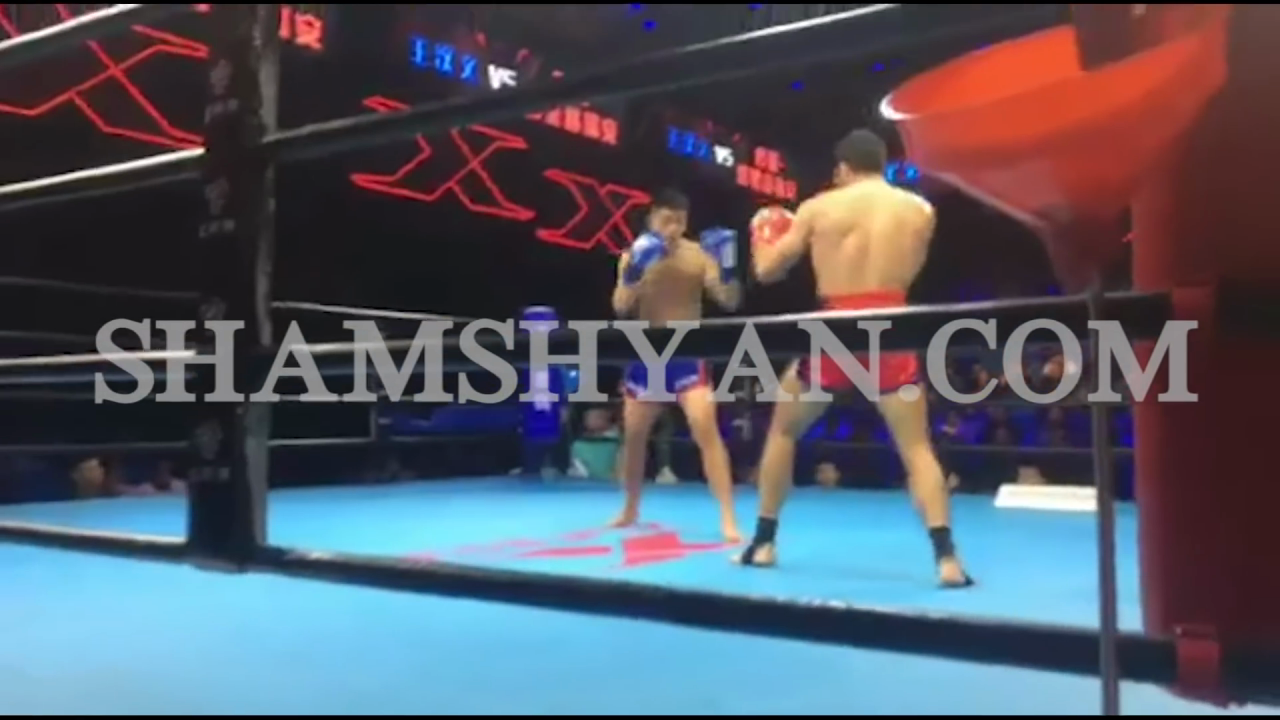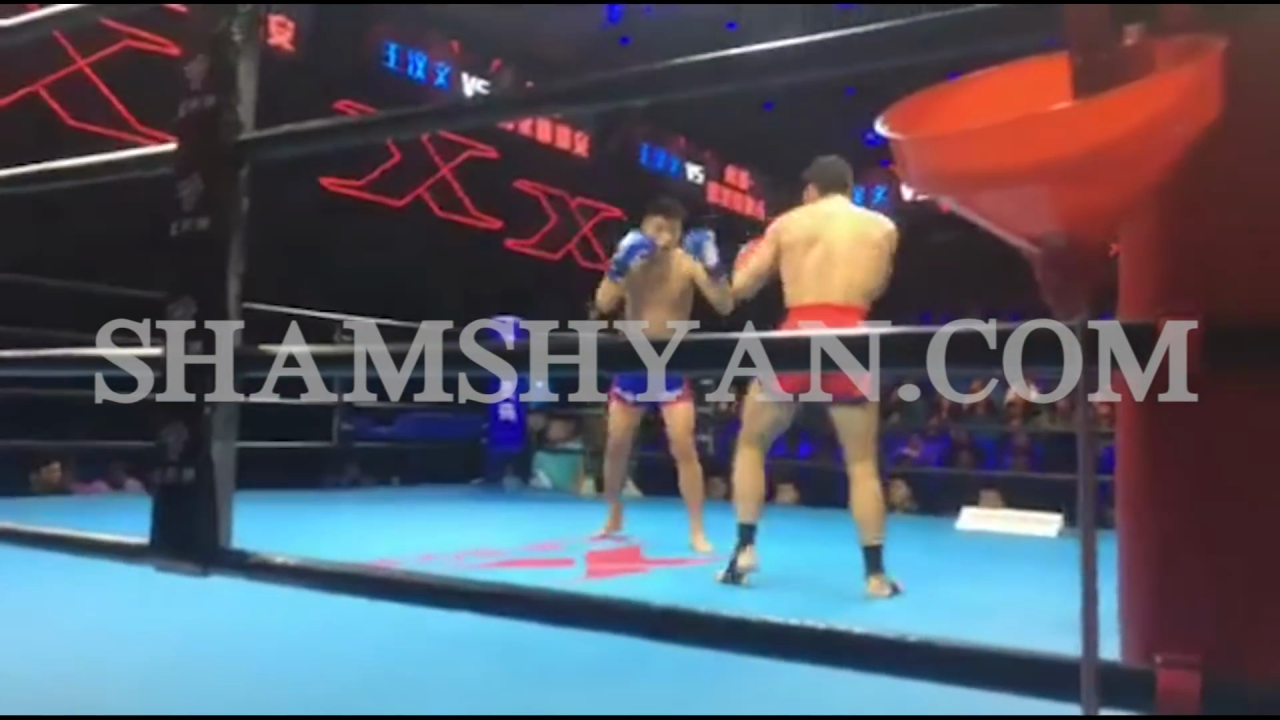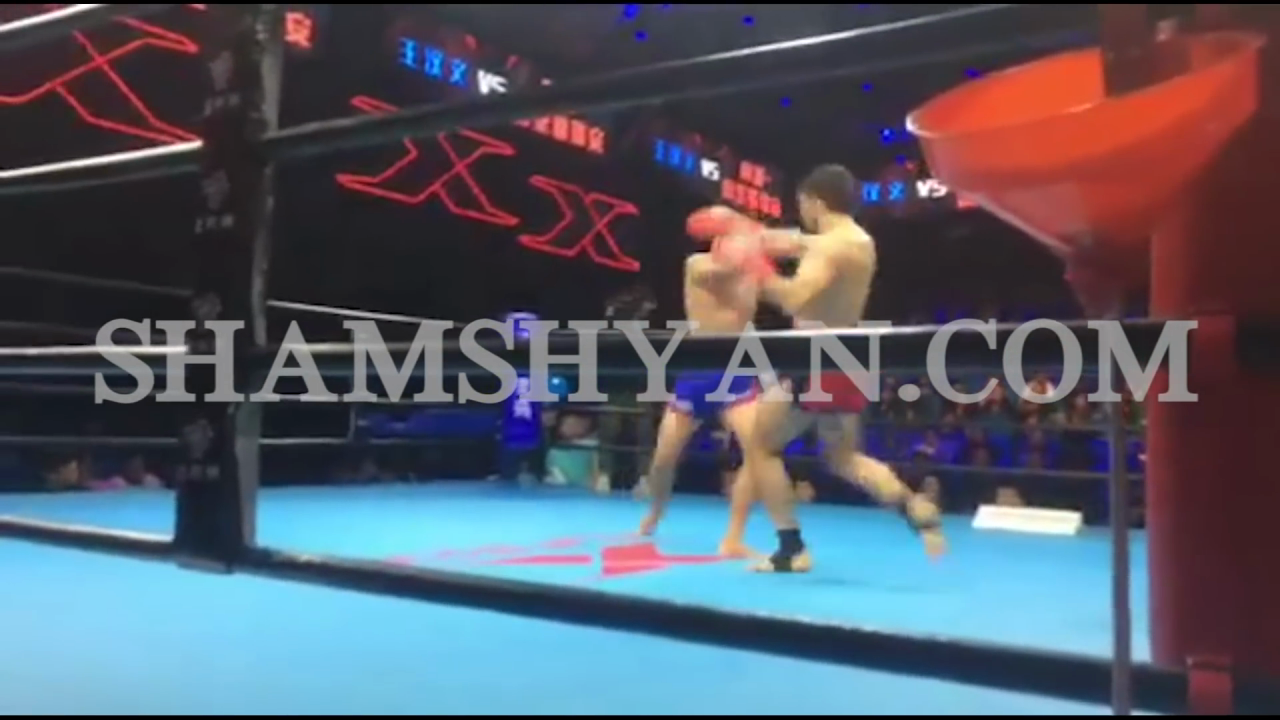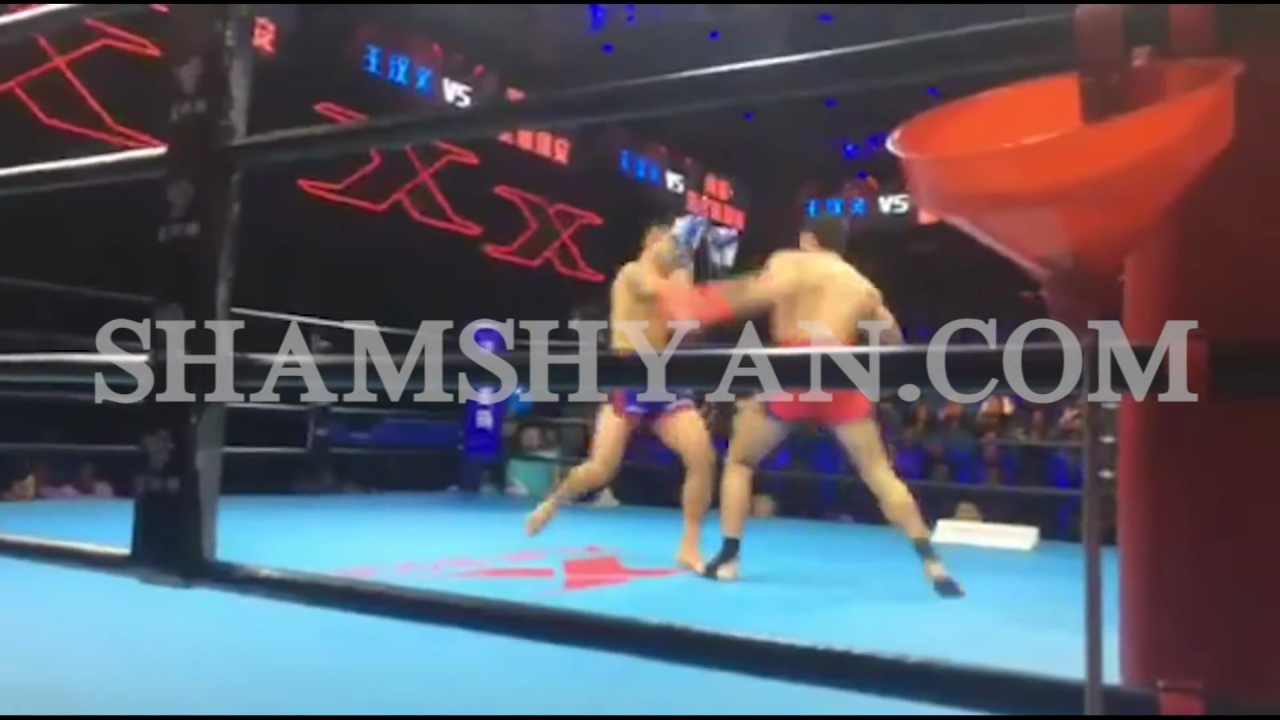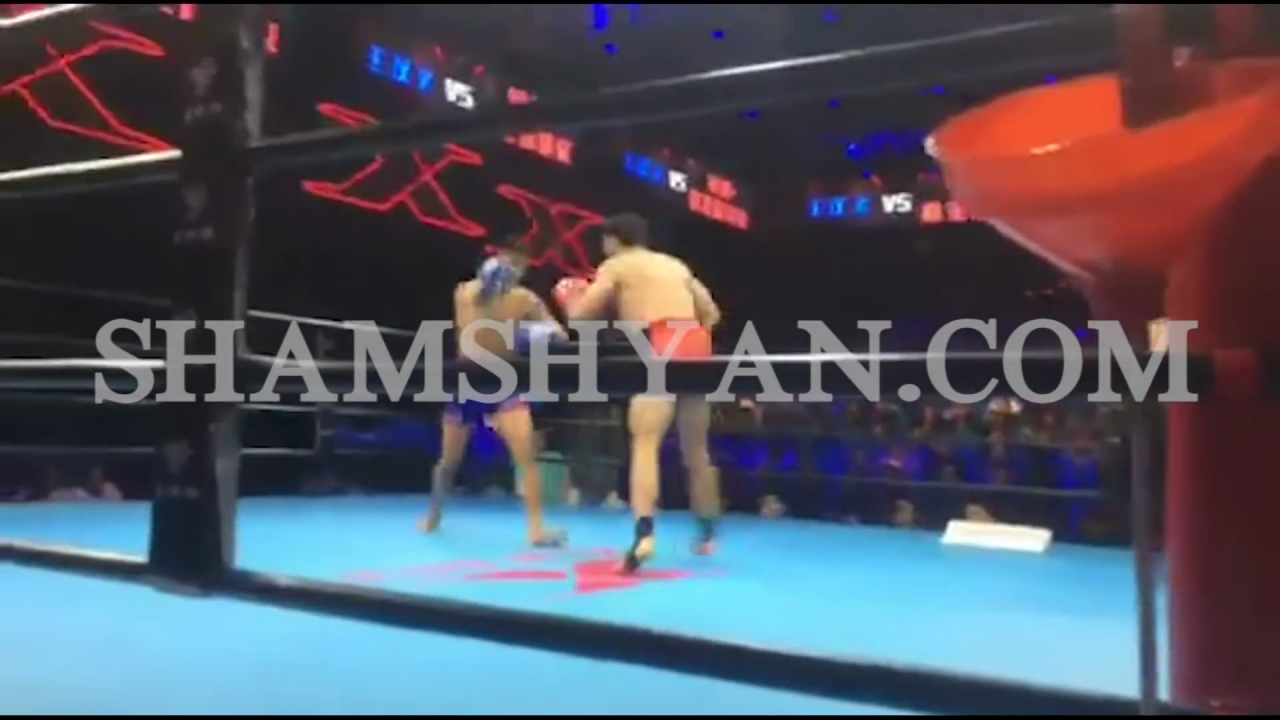
dt=0.7s
person 1, frame 1
left shoulder: (817, 209)
right shoulder: (920, 211)
left elbow: (766, 271)
left wrist: (762, 238)
left knee: (782, 432)
right knee: (918, 451)
left ankle: (763, 543)
right ankle: (947, 558)
person 1, frame 2
left shoulder: (786, 224)
right shoulder: (883, 228)
left elbow: (741, 288)
left wrist: (749, 260)
left knee: (751, 444)
right knee: (862, 466)
left ankle: (746, 547)
right ankle: (875, 573)
person 1, frame 3
left shoulder: (832, 247)
right shoulder: (856, 241)
left elbow: (795, 300)
right elbow: (789, 244)
left wrist: (753, 266)
right wrist: (744, 233)
left knee: (761, 450)
right knee: (844, 460)
left ankle: (792, 550)
right ankle: (915, 509)
person 1, frame 4
left shoulder: (792, 263)
right shoulder: (862, 284)
left elbow: (763, 292)
right elbow: (892, 339)
left wrist: (703, 305)
left knee: (738, 461)
right knee: (879, 475)
left ankle: (728, 557)
right ankle: (932, 563)
person 1, frame 5
left shoulder: (617, 266)
right shoulder: (675, 265)
left elbow: (578, 313)
right elbow: (711, 314)
left wrist: (568, 294)
left hip: (667, 349)
right hip: (698, 346)
left knee: (645, 446)
right knee: (695, 450)
left ankle: (644, 534)
right ankle: (707, 532)
person 2, frame 1
left shoulder: (698, 255)
right shoulder: (635, 255)
left elbow: (730, 302)
right elbow: (620, 306)
left wrist: (727, 269)
right wrist: (635, 269)
left hip: (687, 356)
left knee: (706, 431)
right knee: (633, 436)
left ankle: (728, 519)
right ankle: (630, 510)
person 2, frame 2
left shoulder: (690, 264)
right shoulder: (631, 258)
left elbow: (724, 305)
right elbow: (603, 304)
left wrist: (713, 268)
right wrist: (621, 265)
left hip: (671, 367)
left knee: (683, 448)
right knee: (616, 445)
left ankle: (698, 531)
right ankle: (614, 520)
person 2, frame 3
left shoulder: (751, 285)
right shoulder: (697, 265)
right elbow: (713, 269)
left hip: (734, 373)
right hip: (695, 368)
right knee: (664, 460)
left ankle: (733, 540)
right ankle: (654, 515)
person 2, frame 4
left shoulder: (675, 276)
right shoulder: (633, 273)
right elbow: (668, 293)
right wrist: (682, 256)
left knee: (702, 460)
right knee: (603, 468)
left ankle: (691, 548)
right ankle: (553, 503)
person 2, frame 5
left shoulder: (525, 300)
right shoulder: (467, 291)
left elbow: (558, 334)
right elbow: (469, 331)
left wrist: (548, 333)
right wrist: (483, 294)
left knee: (526, 452)
right knee: (451, 460)
left ankle: (538, 528)
right ankle: (436, 510)
